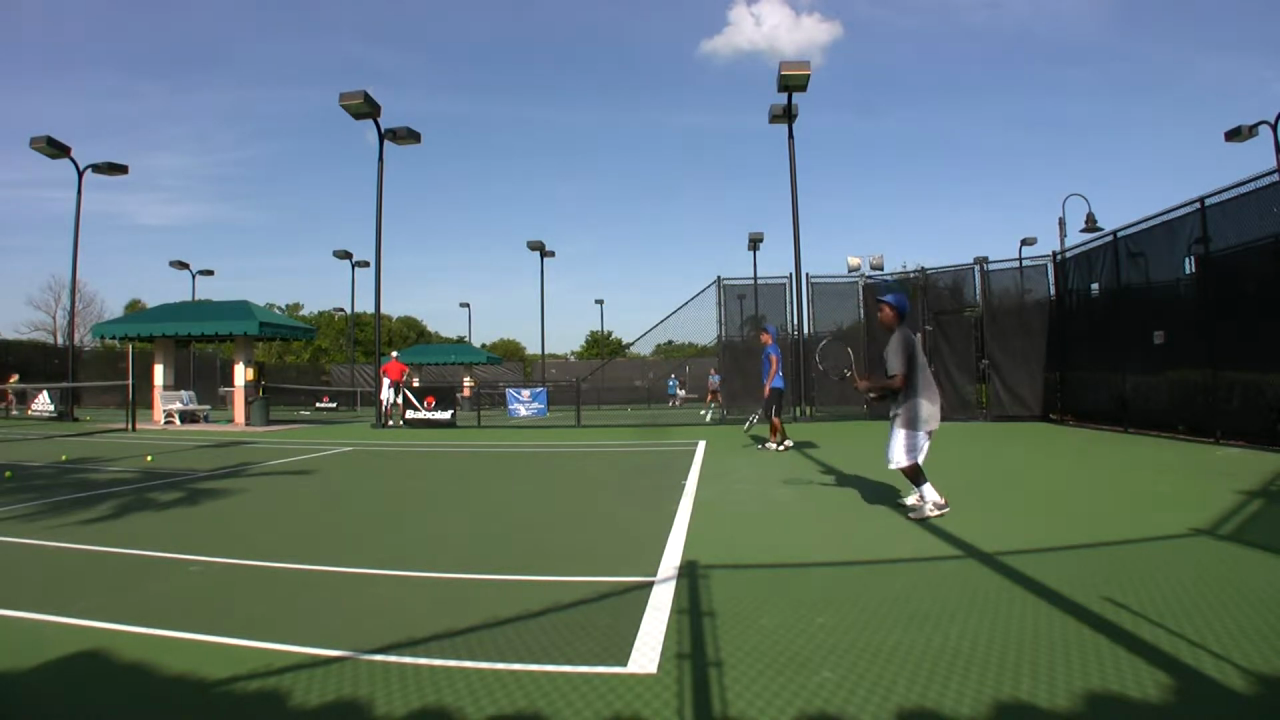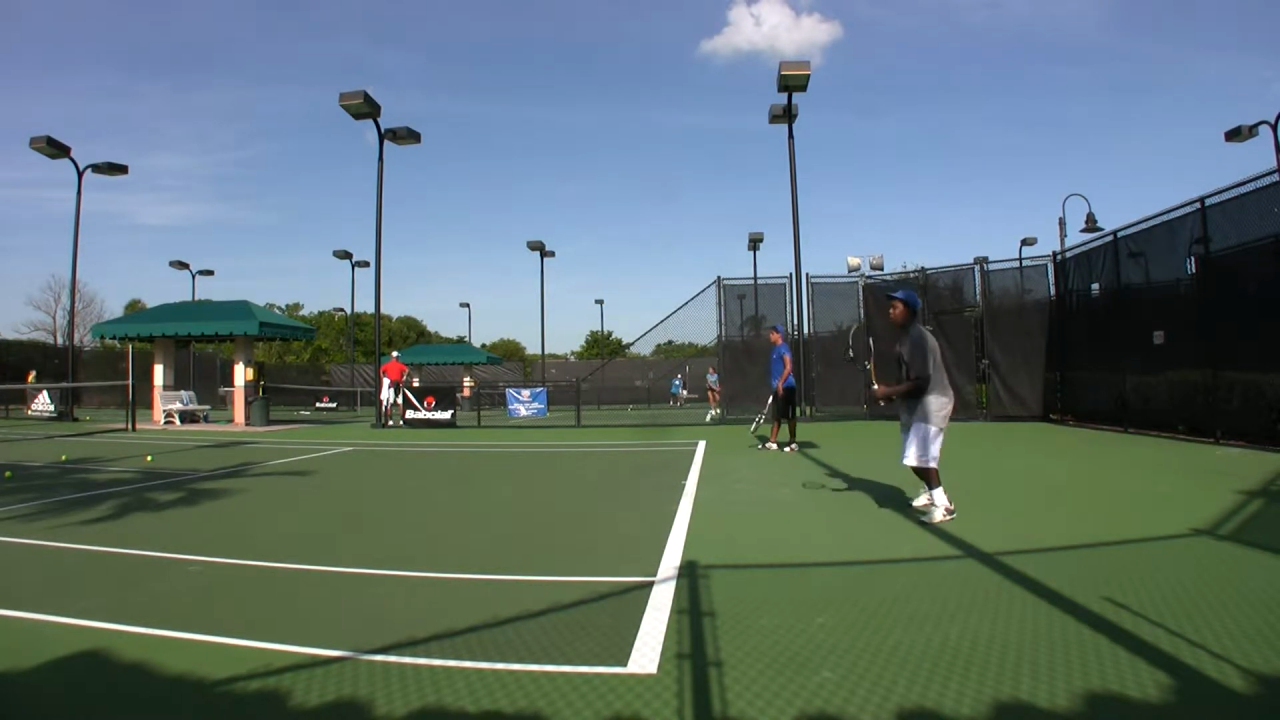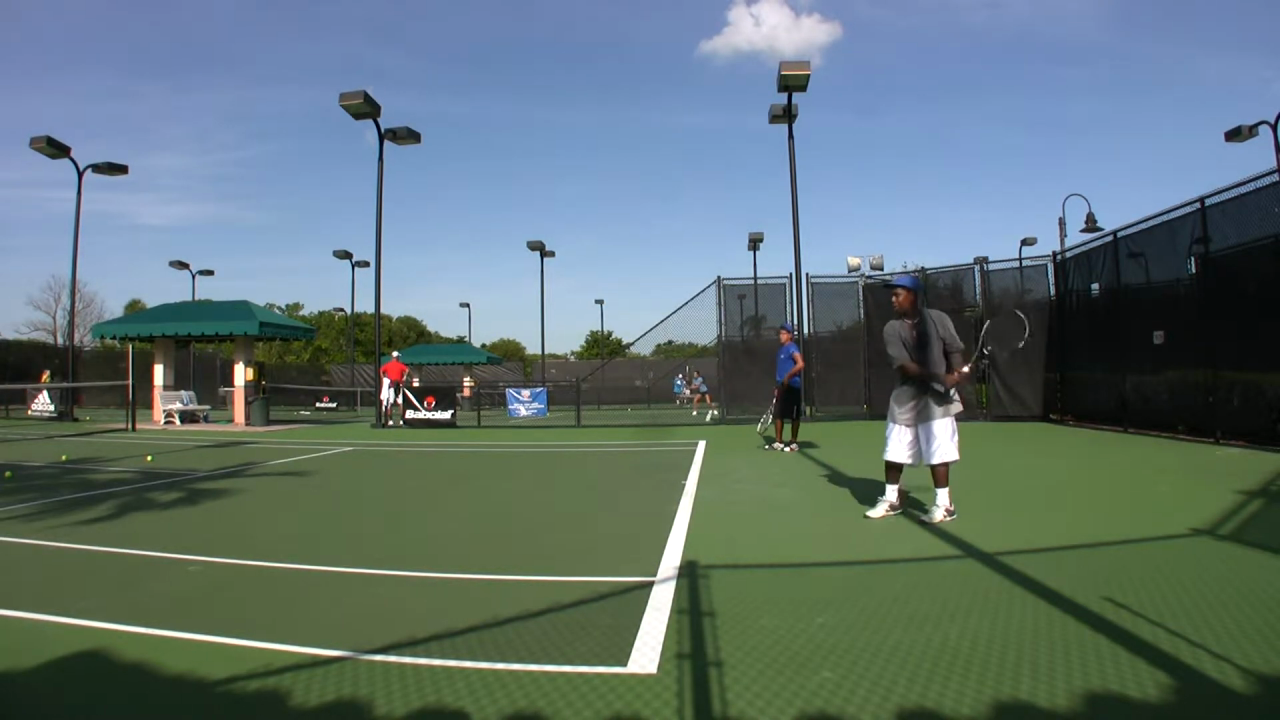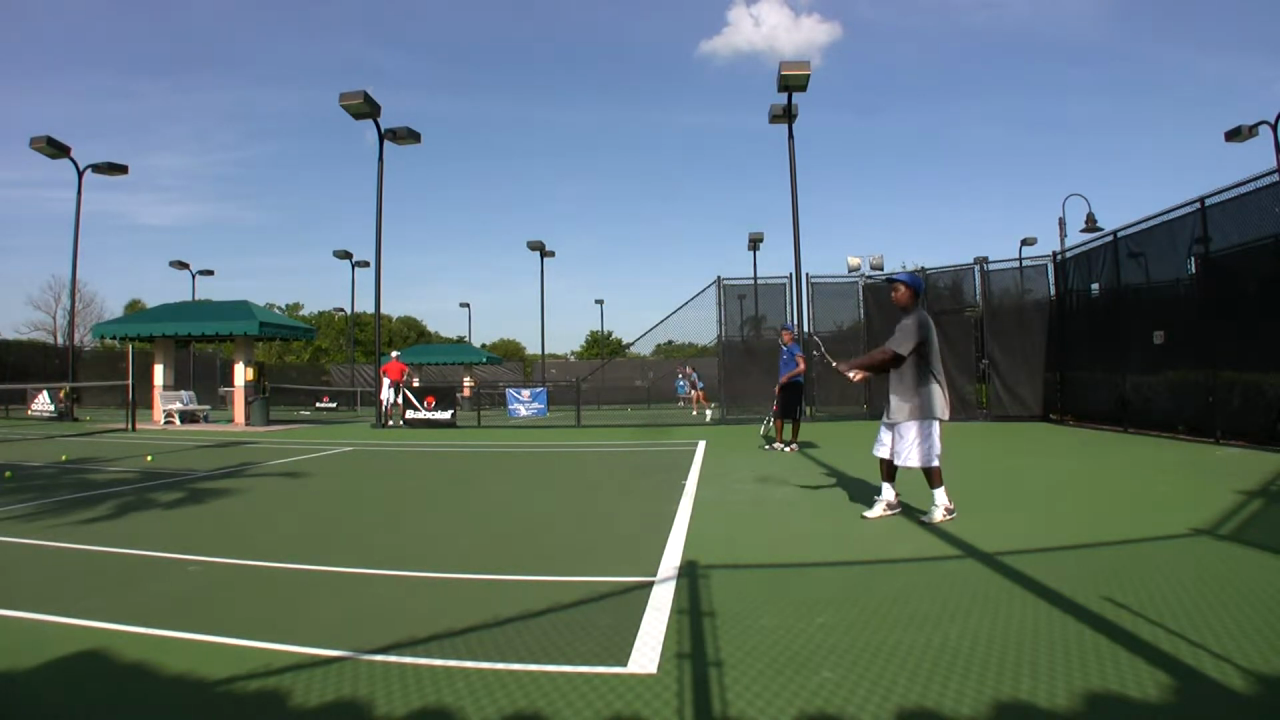
dt=0.5s
person 1, frame 1
left shoulder: (897, 341)
right shoulder: (906, 337)
left elbow: (897, 382)
left wrist: (869, 387)
right wrist: (880, 392)
left hip: (915, 406)
right hip: (921, 404)
left knee: (900, 456)
right knee: (906, 454)
left ankle: (935, 500)
right ankle: (921, 493)
person 1, frame 2
left shoulder: (921, 339)
right shoulder: (904, 340)
left elbow: (920, 383)
left wrist: (890, 392)
right wrist: (887, 392)
left hip: (932, 402)
right hip: (914, 405)
left knee: (920, 454)
right knee: (914, 456)
left ankle: (943, 505)
right ankle: (930, 493)
person 1, frame 3
left shoulder: (939, 319)
right shoulder: (891, 328)
left elbow: (955, 352)
right elbow: (904, 365)
left wrist: (955, 374)
right wrist: (937, 377)
left hip: (937, 397)
right hip: (906, 397)
left knee: (937, 453)
right knee: (894, 451)
left ankle: (944, 505)
right ankle: (891, 500)
person 1, frame 4
left shoulder: (916, 321)
right shoulder: (907, 322)
left elbow: (887, 354)
right elbow: (890, 362)
left wrist: (854, 364)
right wrist: (865, 370)
left hip: (922, 397)
right hip: (900, 399)
left knee: (924, 453)
right knee: (885, 448)
left ankle: (943, 505)
right ankle: (889, 501)
